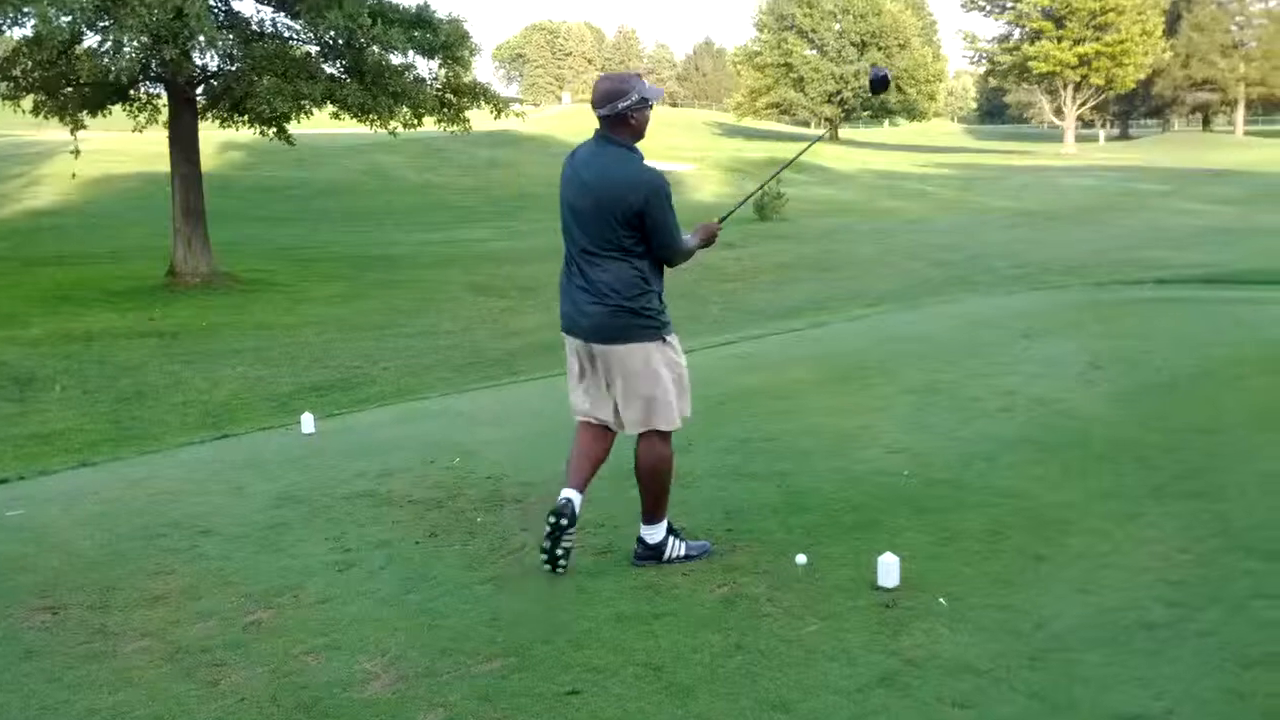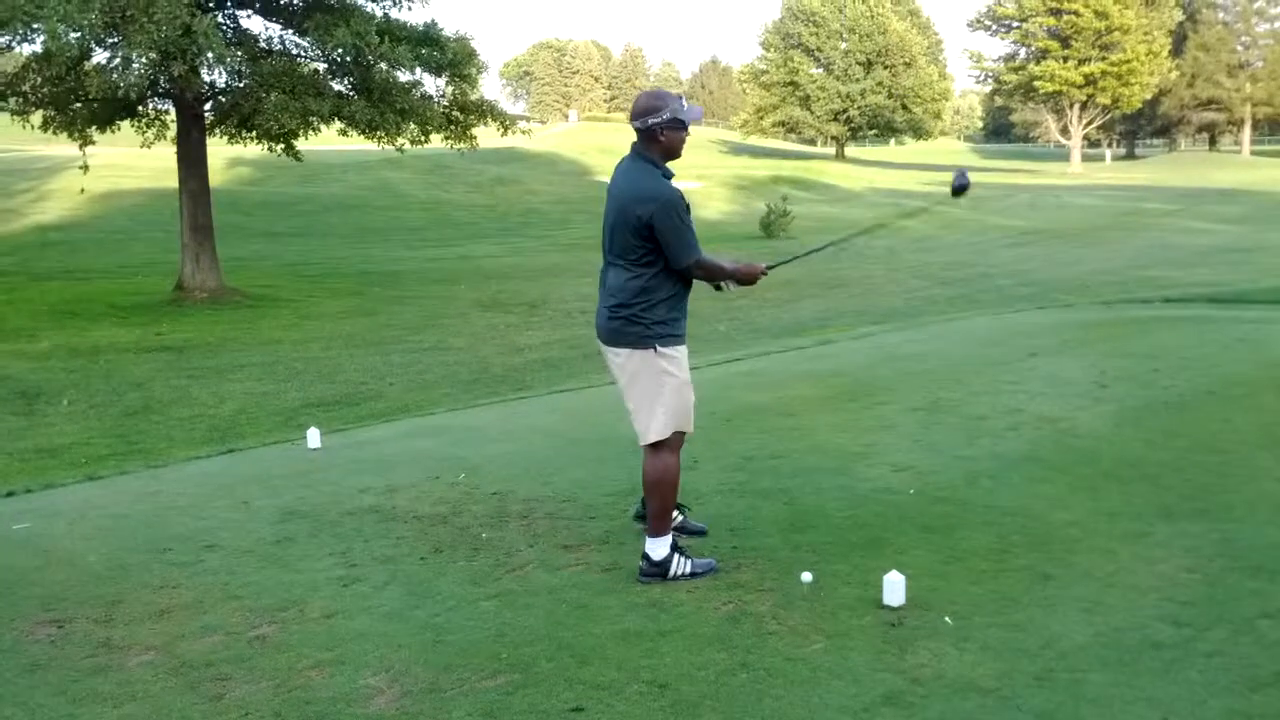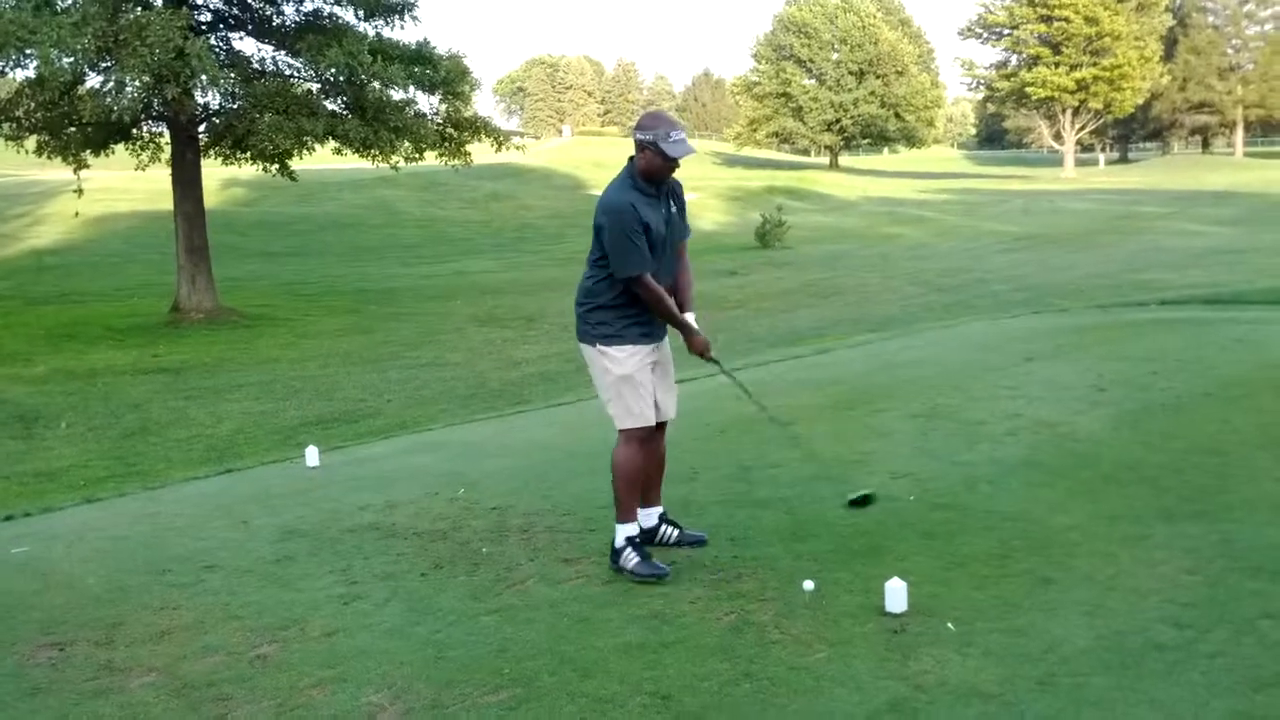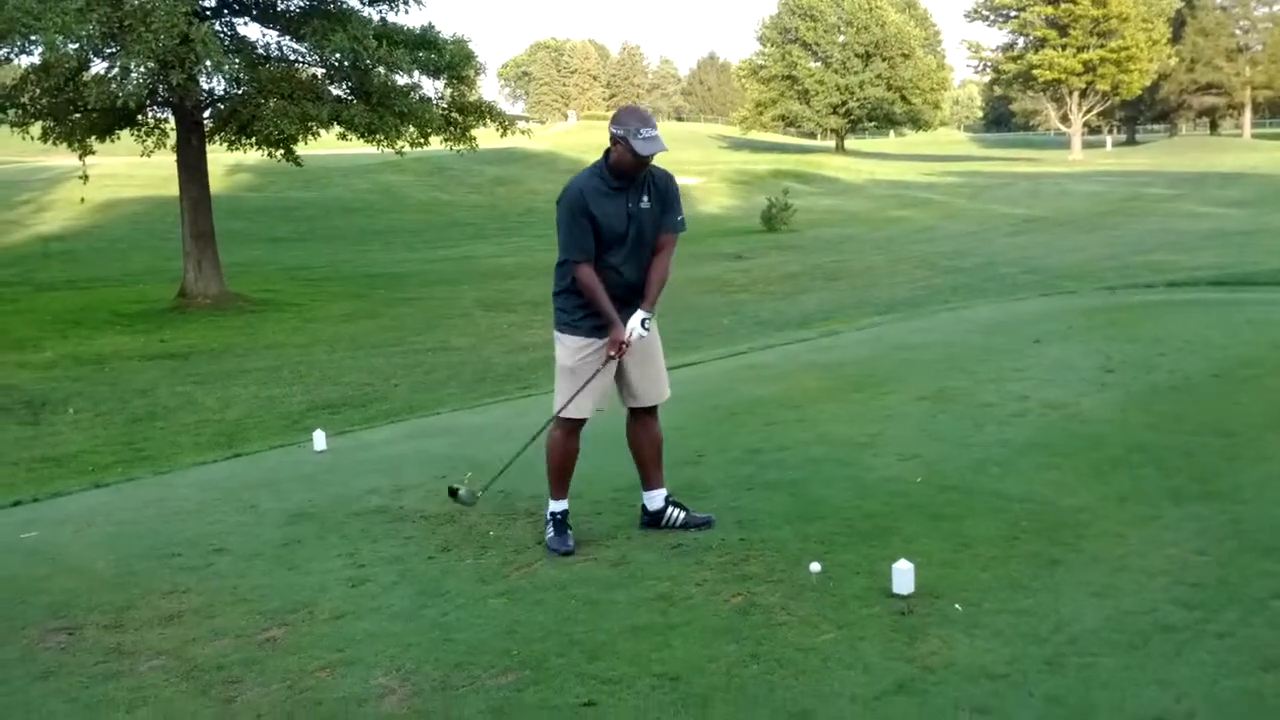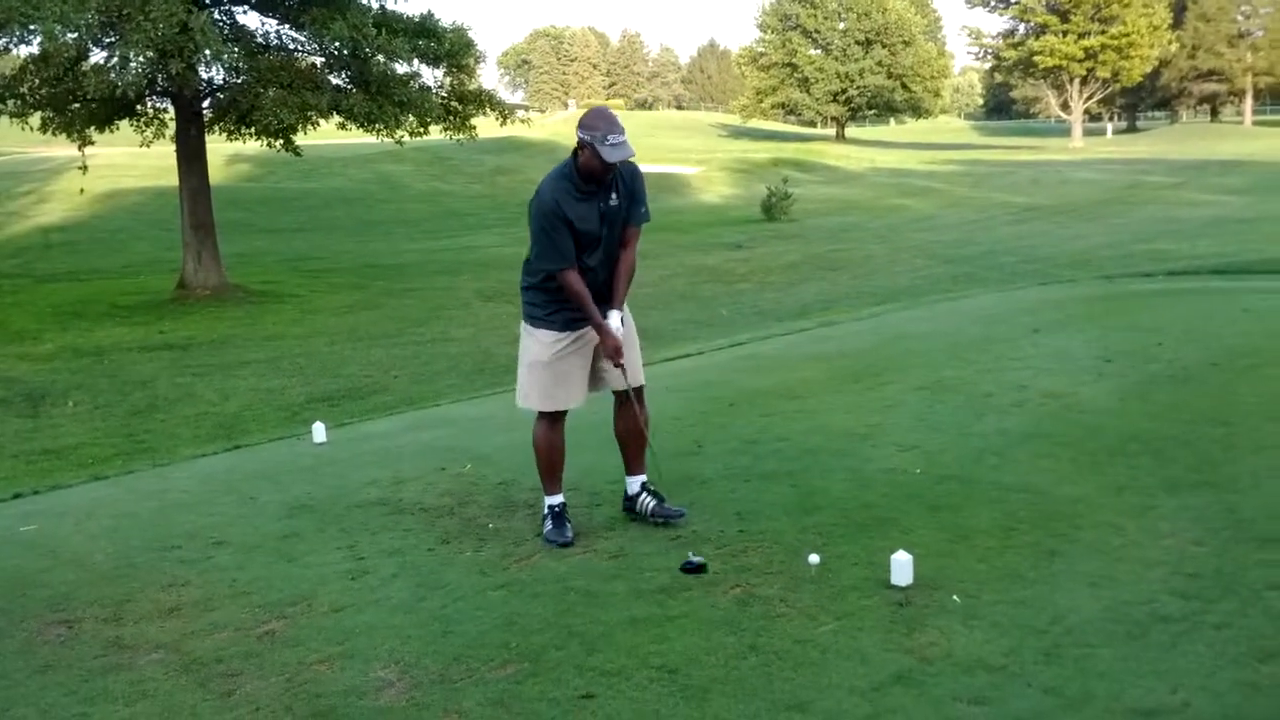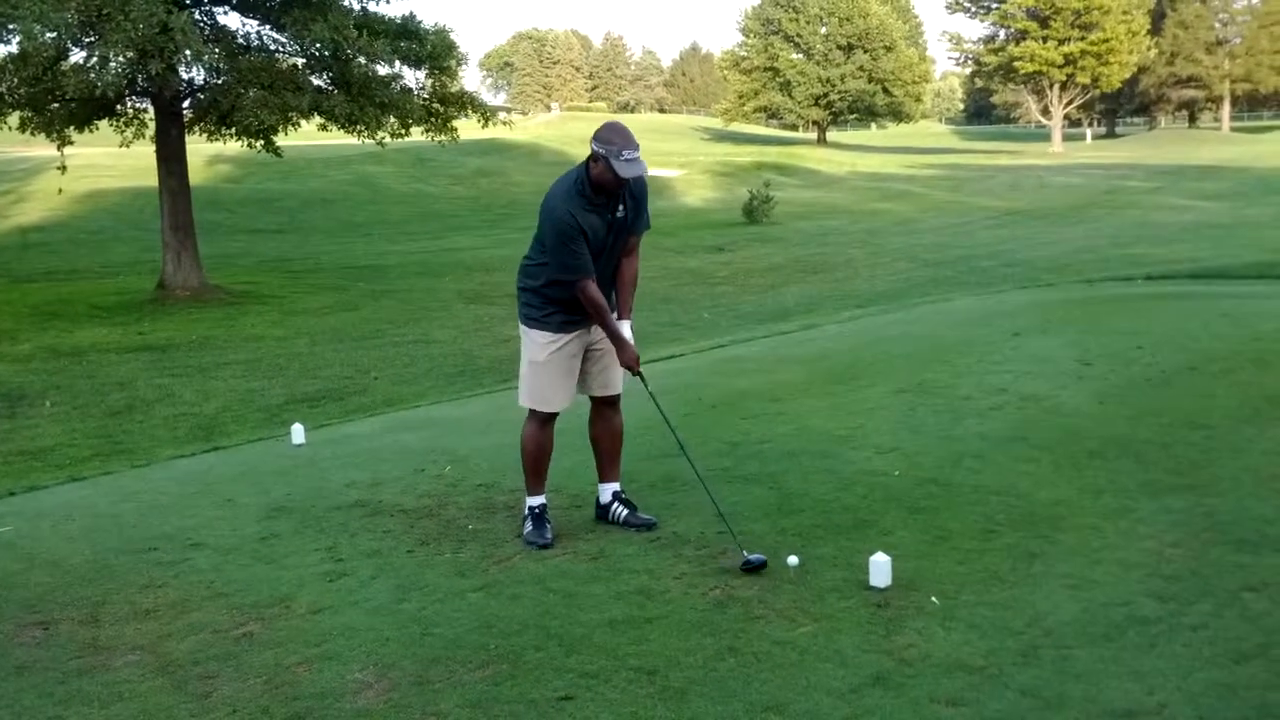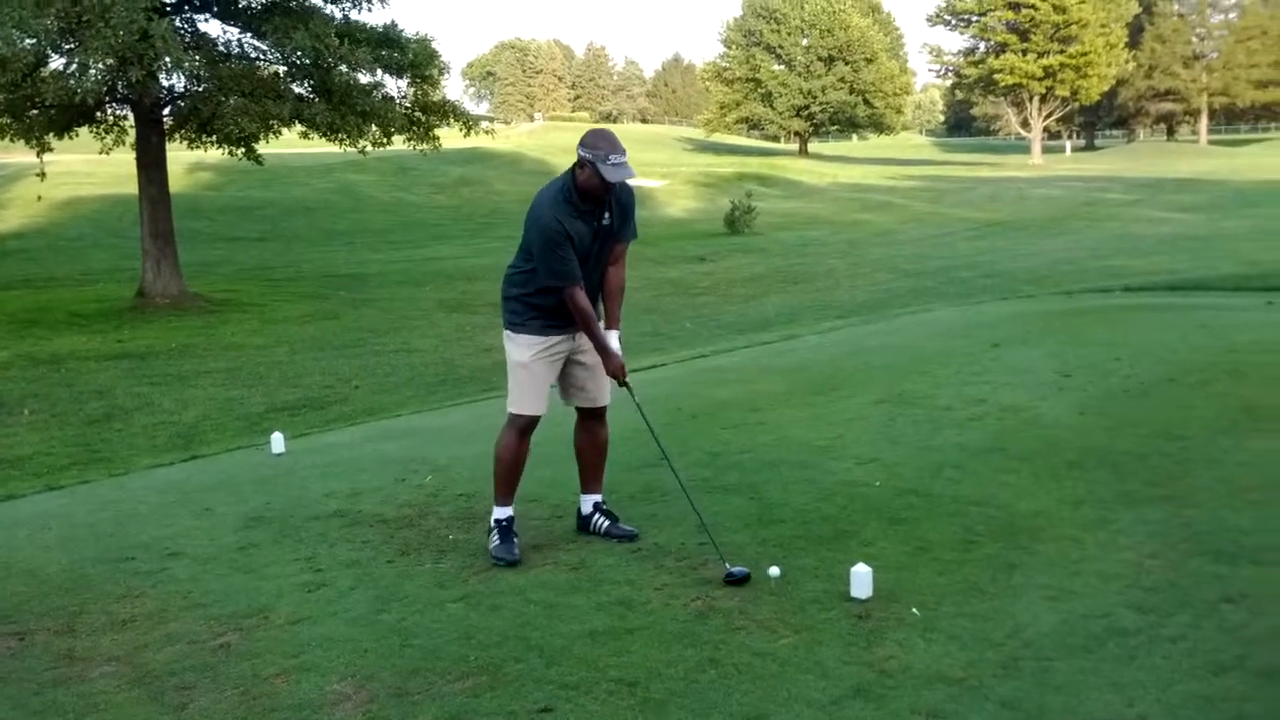
dt=0.4s
person 1, frame 1
left shoulder: (576, 161)
right shoulder: (645, 181)
right elbow: (669, 255)
left wrist: (681, 237)
right wrist: (700, 238)
left hip: (579, 317)
right hip: (631, 324)
left knee: (596, 421)
right knee: (654, 429)
left ankle: (567, 505)
right ankle: (654, 537)
person 1, frame 2
left shoulder: (632, 169)
right shoulder: (656, 193)
right elbow: (688, 264)
left wrist: (720, 271)
right wrist: (737, 273)
left hip: (630, 321)
right hip: (646, 331)
left knee: (667, 425)
right knee: (664, 436)
left ankle: (658, 508)
right ankle: (659, 554)
person 1, frame 3
left shoulder: (672, 190)
right shoulder: (619, 205)
left elbow: (678, 256)
right elbow: (639, 282)
left wrist: (689, 315)
right wrist: (686, 328)
left hip: (655, 328)
right hip: (613, 331)
left knee: (656, 425)
right knee: (634, 429)
left ankle: (650, 520)
right ankle: (623, 539)
person 1, frame 4
left shoulder: (662, 184)
right shoulder: (579, 193)
left elbow: (663, 252)
right elbow: (580, 268)
left wrist: (643, 313)
right wrist: (613, 325)
left hip: (636, 314)
right hip: (583, 321)
left knee: (646, 408)
right knee: (572, 416)
left ankle: (656, 504)
right ankle: (557, 513)
person 1, frame 5
left shoulder: (629, 177)
right shoulder: (550, 198)
left elbow: (628, 247)
right elbow: (566, 275)
left wrist: (617, 314)
right wrist: (601, 332)
left hip: (607, 303)
right hip: (554, 313)
left knee: (632, 392)
right knee: (552, 410)
left ankle: (637, 490)
right ankle: (554, 506)
person 1, frame 6
left shoulder: (634, 188)
right shoulder: (562, 206)
left elbow: (628, 255)
right elbow: (583, 285)
left wrist: (625, 322)
right wrist: (619, 343)
left hip: (600, 308)
right hip: (550, 312)
left knee: (608, 400)
right knee: (544, 410)
left ankle: (609, 498)
right ankle: (535, 506)
person 1, frame 7
left shoulder: (621, 196)
right shoulder: (549, 213)
left elbow: (615, 264)
right elbow: (571, 291)
left wrist: (613, 330)
right wrist: (606, 352)
left hip: (584, 319)
right hip: (533, 320)
left knee: (594, 412)
right knee: (523, 419)
left ankle: (591, 508)
right ankle: (500, 519)
